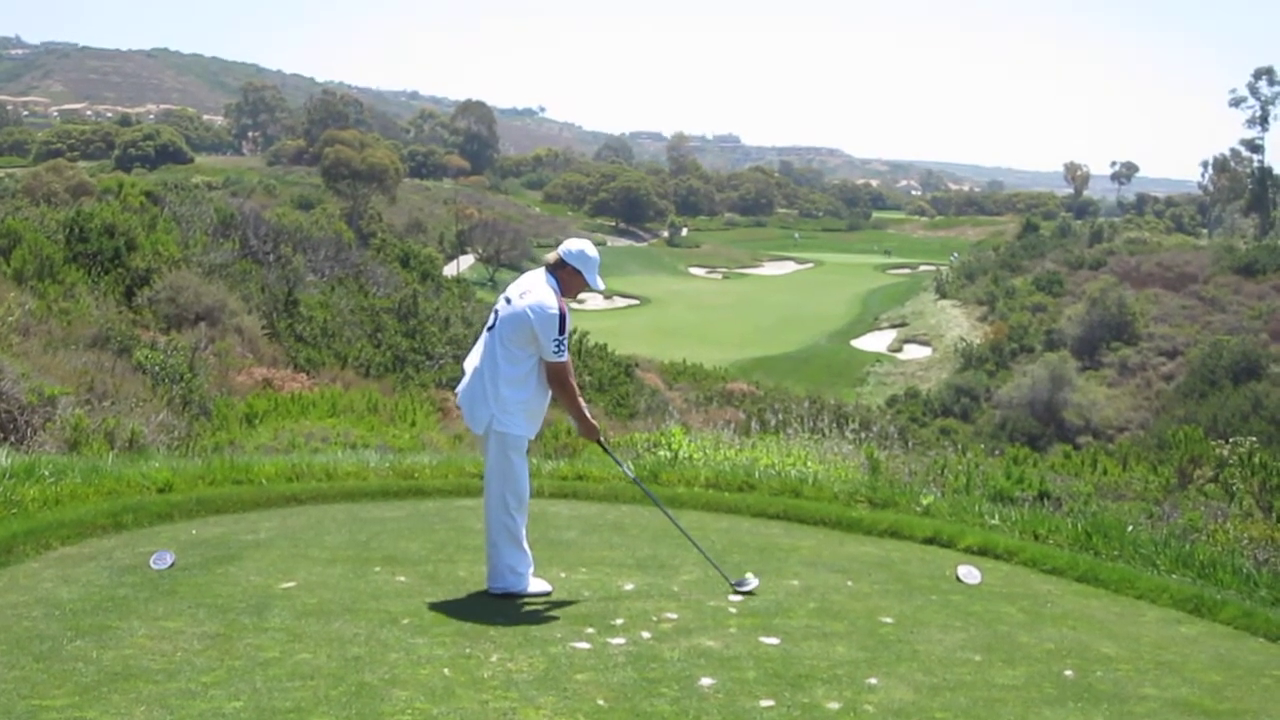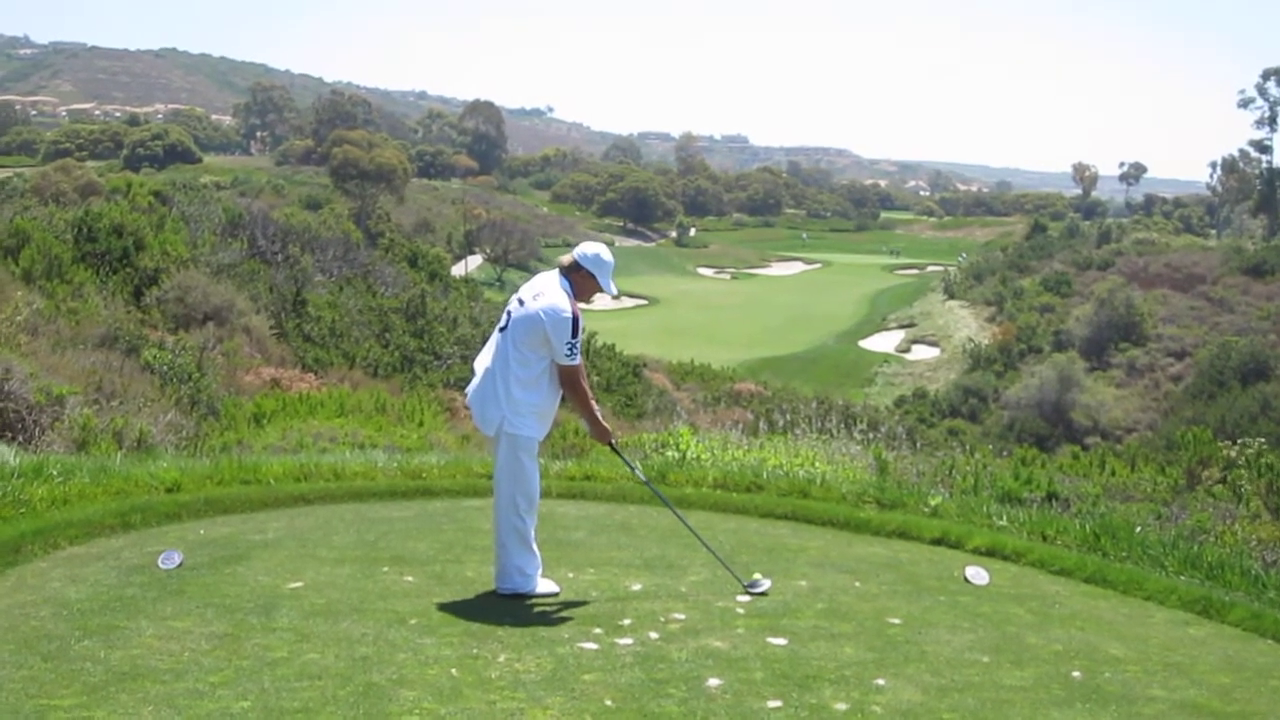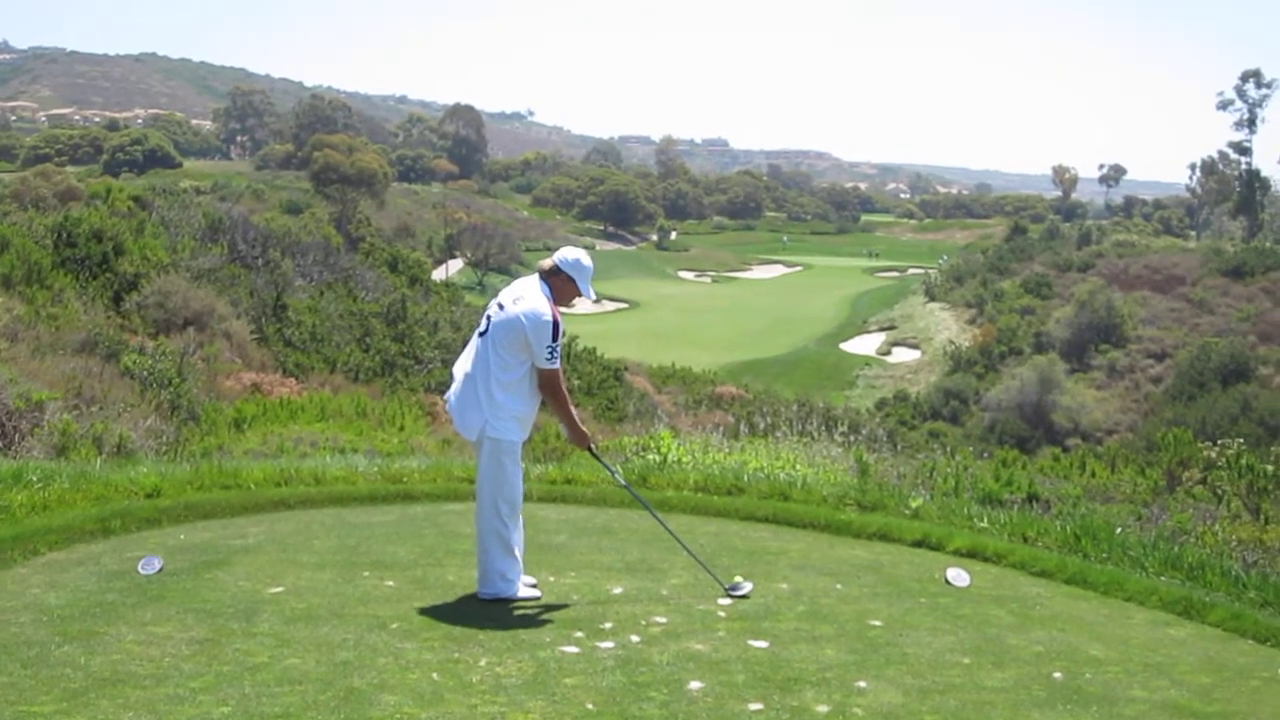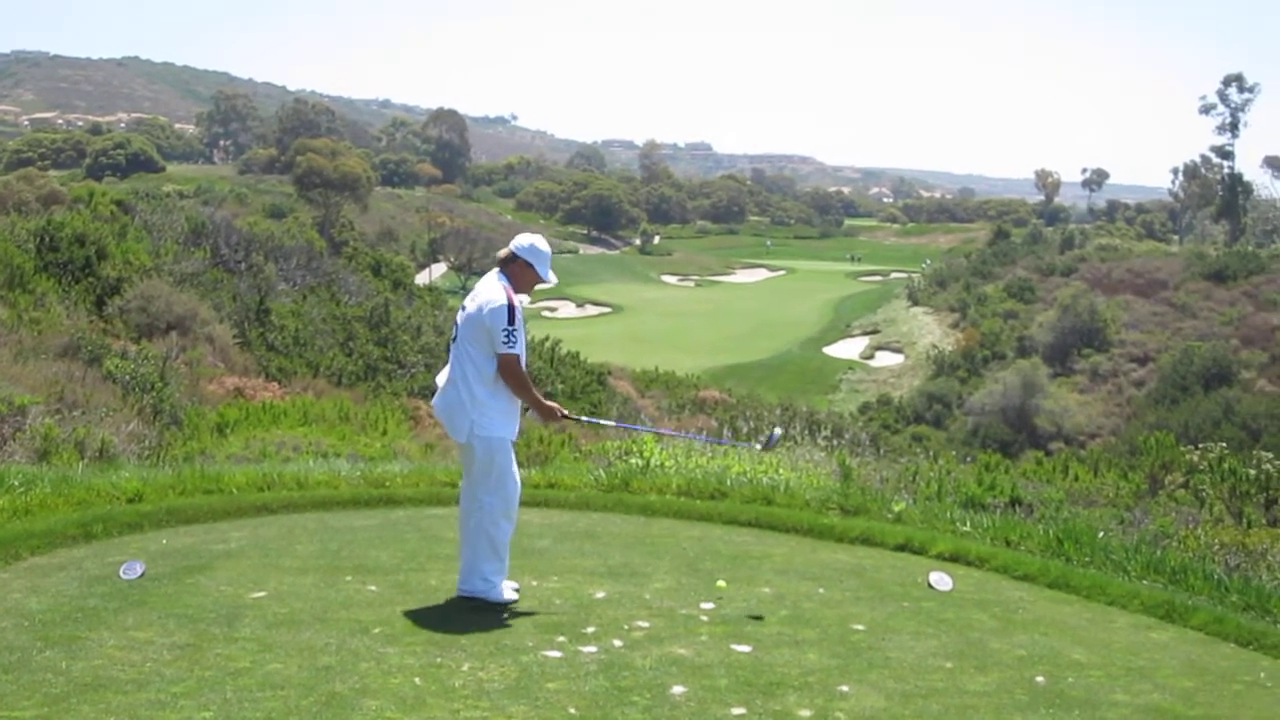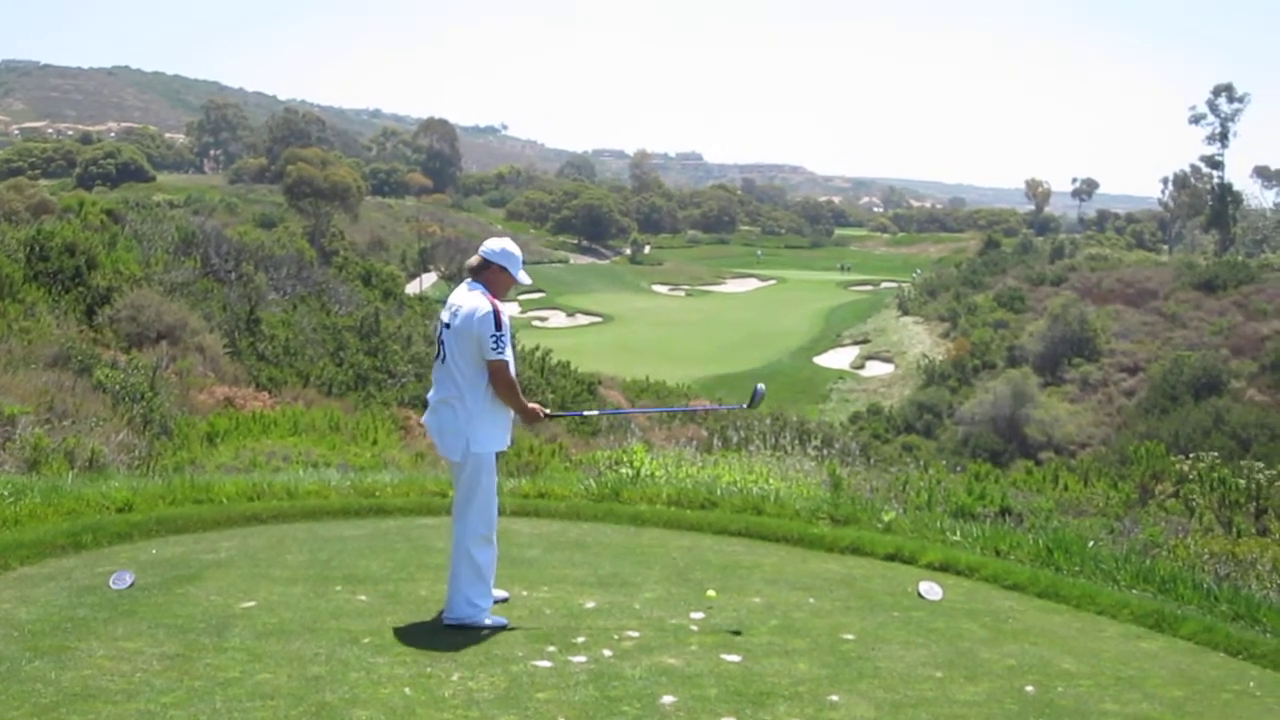
dt=0.4s
person 1, frame 1
left shoulder: (532, 281)
right shoulder: (550, 308)
left elbow: (560, 361)
right elbow: (558, 377)
left wrist: (579, 402)
right wrist: (583, 420)
left hip: (494, 397)
right hip: (503, 406)
left knee: (507, 493)
right knee: (509, 495)
left ankle: (511, 570)
right ankle: (510, 578)
person 1, frame 2
left shoulder: (544, 282)
right shoulder: (563, 311)
left elbow: (572, 365)
right elbow: (570, 380)
left wrist: (591, 403)
right wrist: (595, 423)
left hip: (504, 396)
right hip: (513, 406)
left knee: (519, 491)
right knee: (518, 494)
left ankle: (519, 569)
right ankle: (518, 578)
person 1, frame 3
left shoulder: (523, 287)
right shoulder: (544, 316)
left elbow: (550, 371)
right elbow: (549, 384)
left wrist: (568, 412)
right wrist: (574, 428)
left hip: (487, 401)
right hip: (494, 410)
left knee: (501, 493)
right knee: (501, 497)
left ankle: (504, 570)
right ankle: (499, 582)
person 1, frame 4
left shoulder: (488, 287)
right shoulder: (503, 303)
right elbow: (510, 371)
left wrist: (530, 401)
right wrist: (539, 405)
left hip: (471, 406)
right hip: (481, 413)
left knee: (480, 494)
right knee: (501, 495)
left ankle: (483, 574)
right ankle: (481, 581)
person 1, frame 5
left shoulder: (458, 298)
right shoulder: (488, 311)
right elbow: (500, 379)
left wrist: (516, 407)
right wrist: (525, 409)
left hip: (457, 418)
right hip: (471, 427)
left knee: (473, 511)
right knee: (476, 517)
left ankle: (474, 589)
right ankle: (466, 608)
